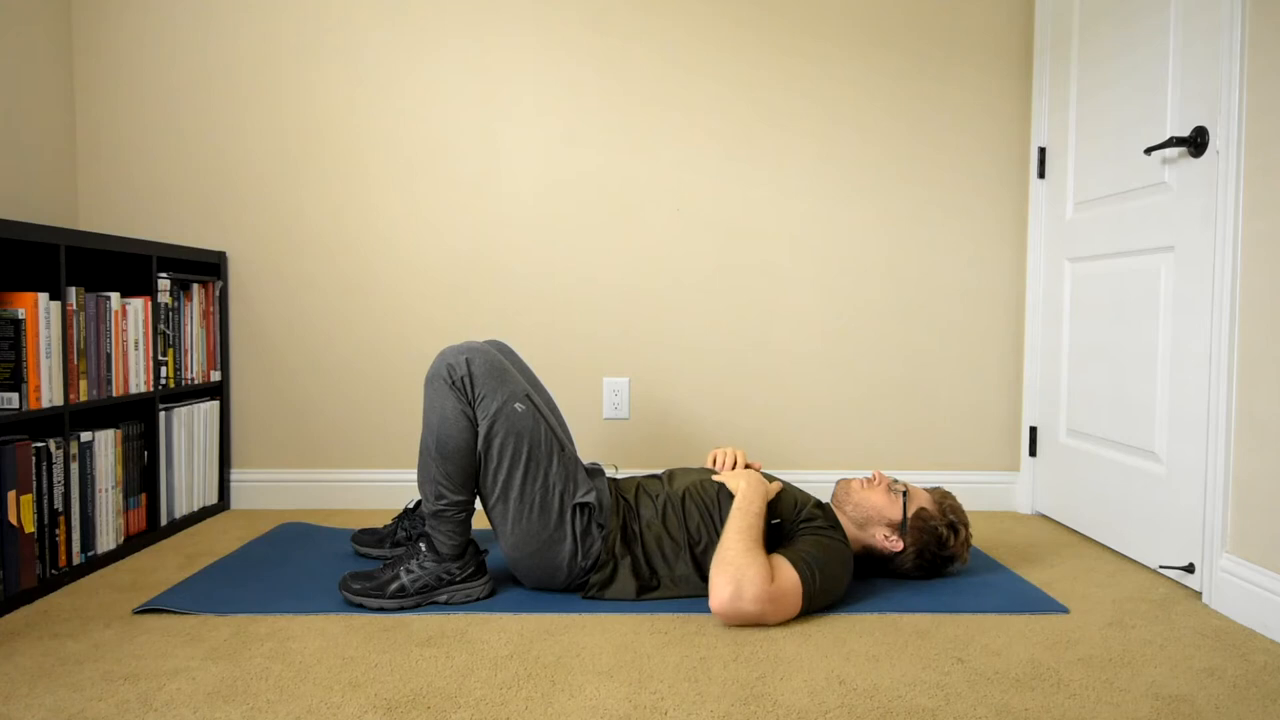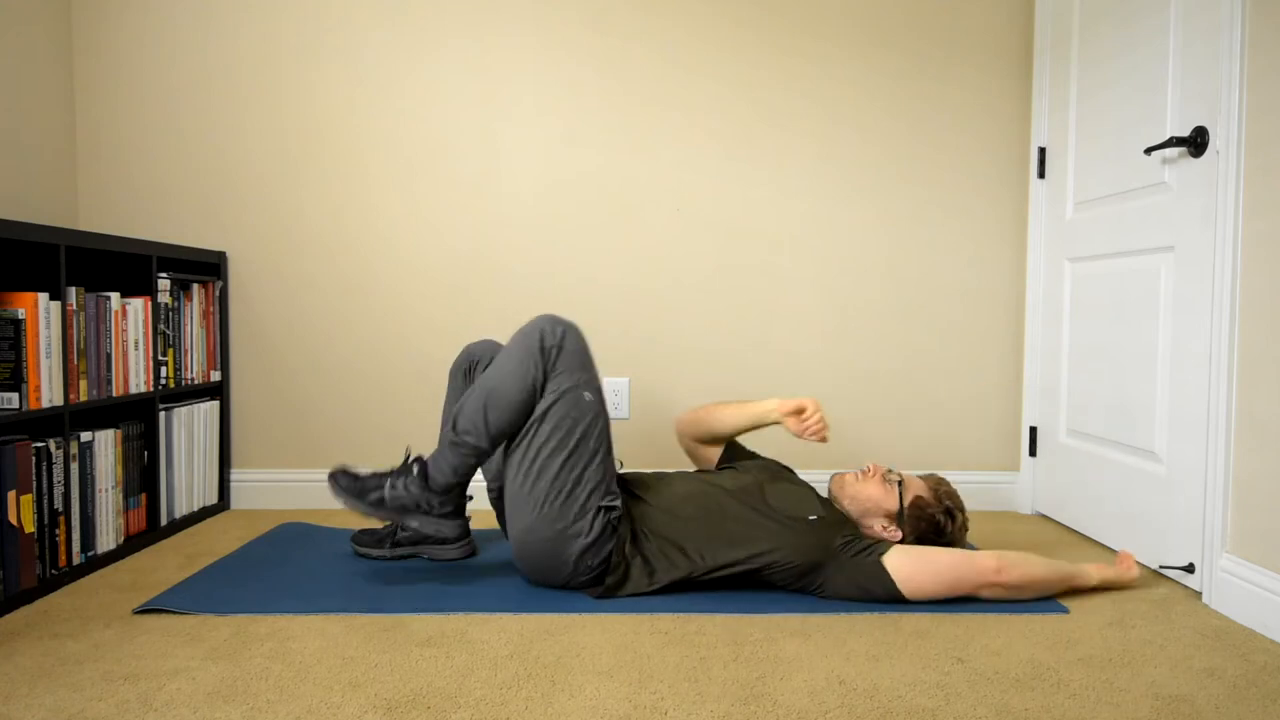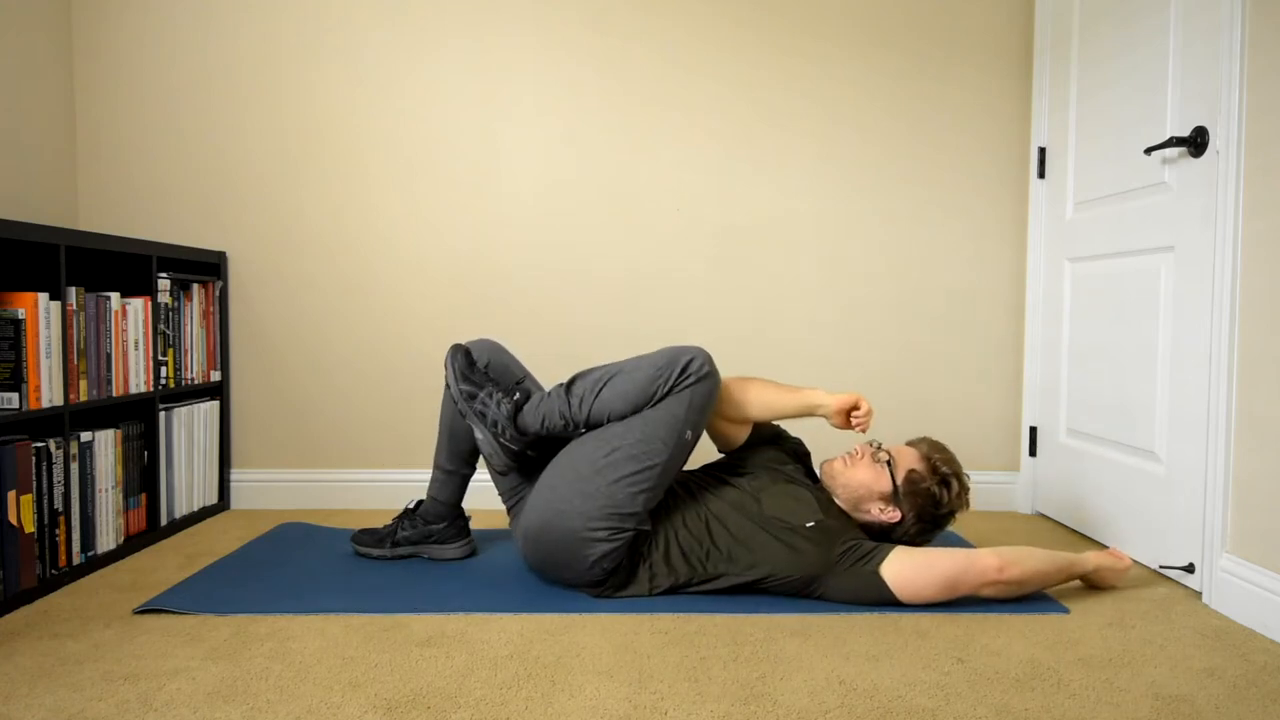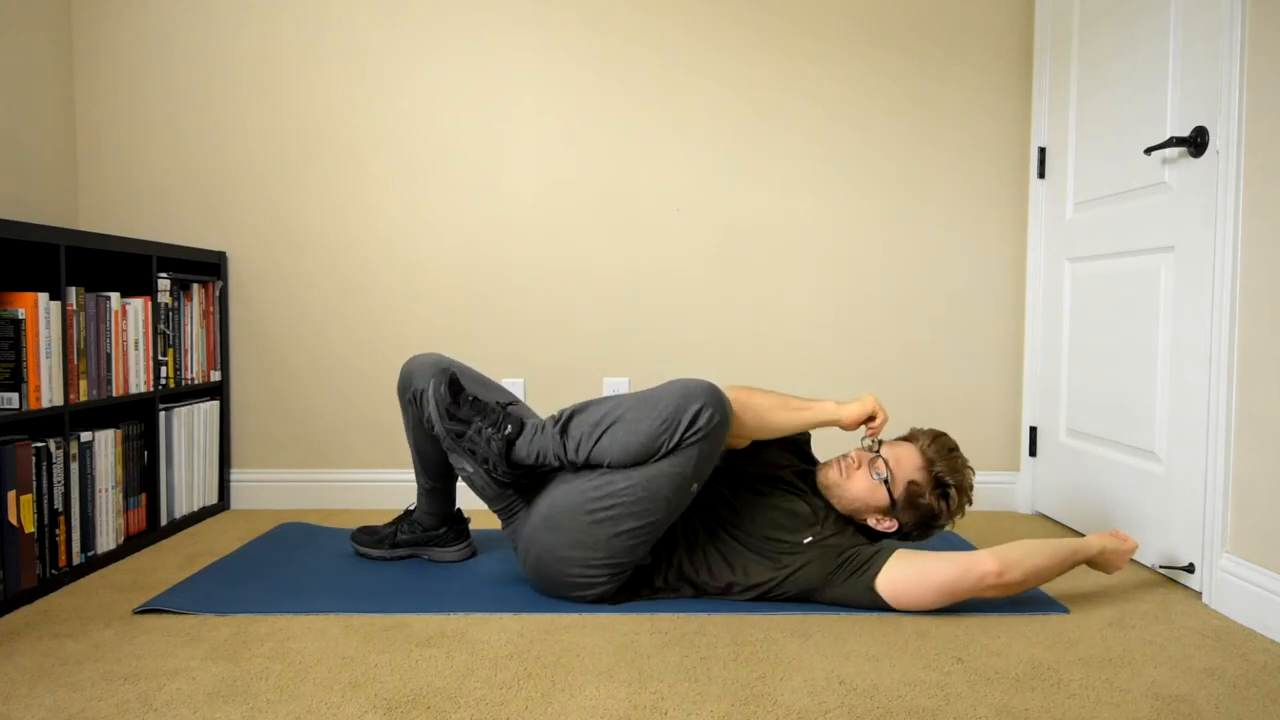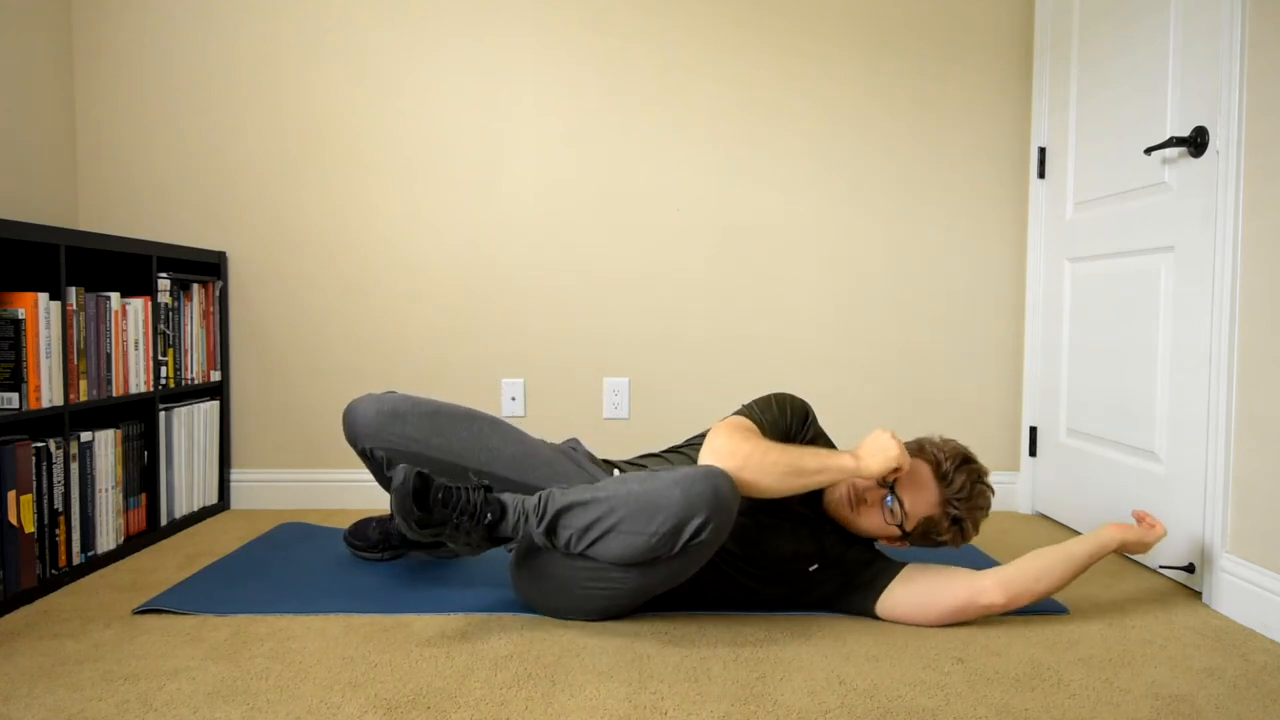
dt=1s
person 1, frame 1
left shoulder: (825, 558)
right shoulder: (803, 513)
left elbow: (731, 600)
left wrist: (752, 492)
right wrist: (732, 466)
left hip: (573, 541)
right hip: (597, 501)
left knee: (463, 368)
right knee: (487, 359)
left ankle: (445, 563)
right ankle: (429, 523)
person 1, frame 2
left shoulder: (845, 554)
right shoulder: (779, 484)
left elbow: (983, 571)
right elbow: (690, 427)
left wrist: (1092, 572)
right wrist: (774, 408)
left hip: (576, 546)
right hip: (562, 526)
left knee: (552, 339)
right knee: (483, 358)
left ankle: (430, 490)
right ankle: (434, 522)
person 1, frame 3
left shoulder: (843, 555)
right shoulder: (786, 463)
left elbow: (990, 570)
right elbow: (718, 406)
right wrist: (819, 401)
left hip: (580, 542)
right hip: (553, 506)
left knee: (688, 365)
right knee: (478, 354)
left ankle: (516, 418)
right ankle: (438, 523)
person 1, frame 4
left shoulder: (841, 554)
right shoulder: (787, 446)
left elbow: (986, 570)
right elbow: (731, 408)
right wrist: (837, 411)
left hip: (575, 560)
right hip: (551, 500)
left knee: (694, 403)
right knee: (426, 374)
left ankle: (509, 445)
right ankle: (435, 528)
person 1, frame 5
left shoulder: (846, 567)
right shoulder: (790, 419)
left elbow: (990, 591)
right elbow: (723, 454)
right wrist: (851, 461)
left hip: (570, 580)
right hip: (575, 481)
left knee: (703, 499)
right knee: (372, 420)
left ankle: (491, 520)
right ankle: (423, 526)
